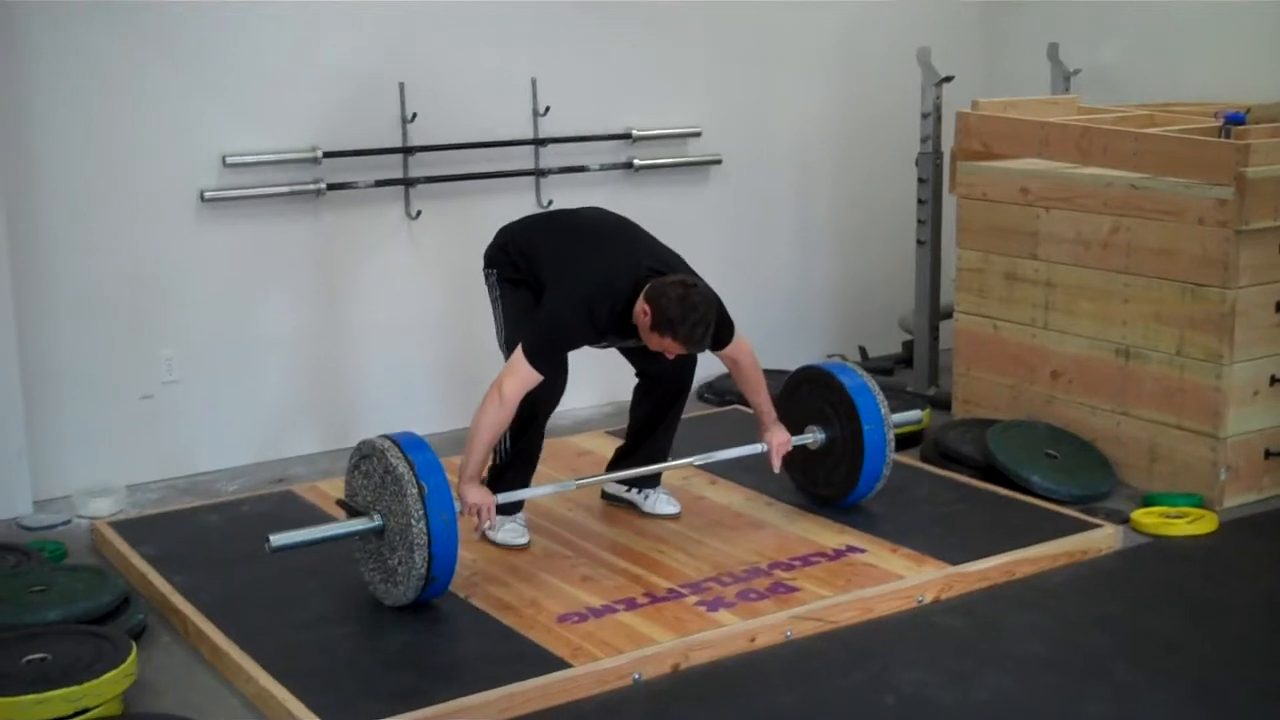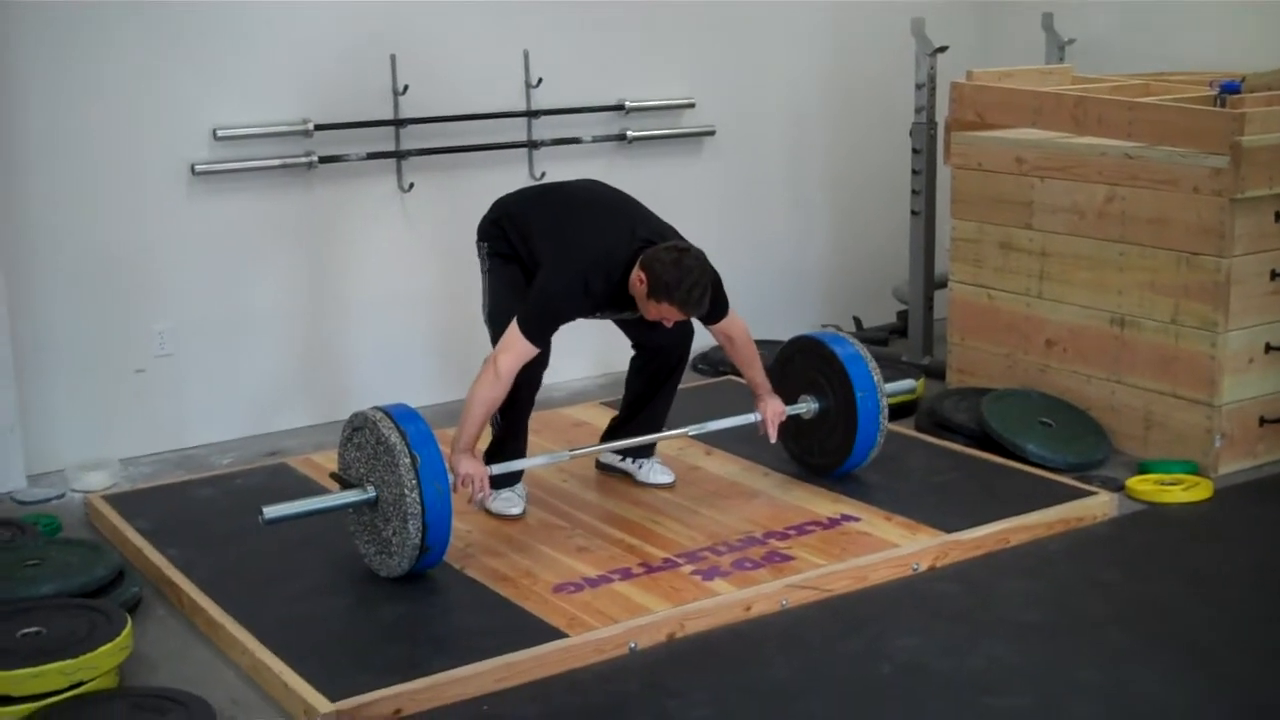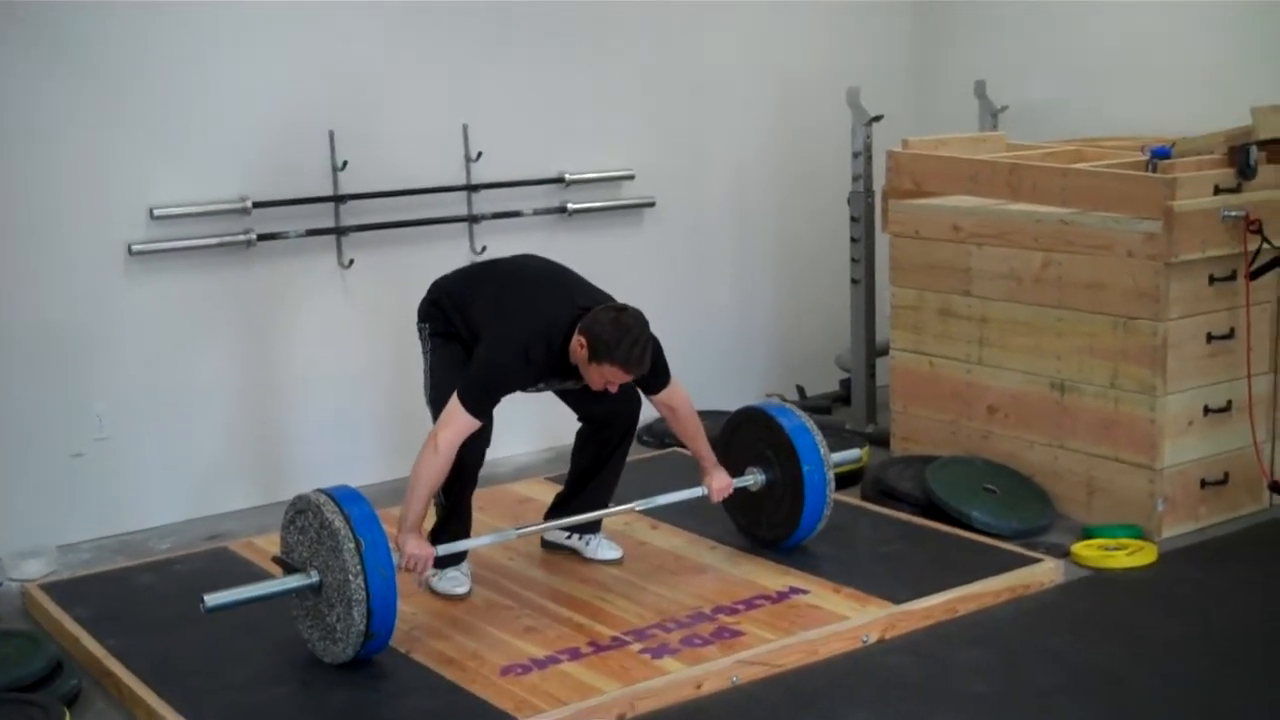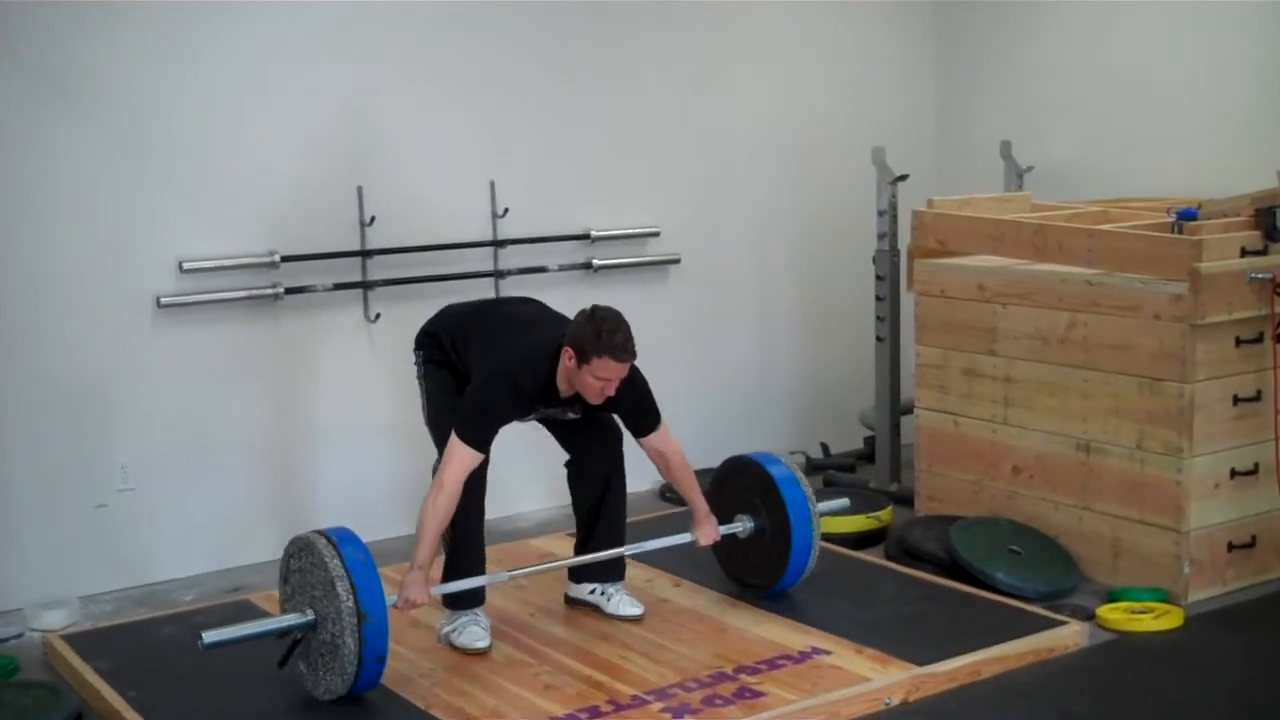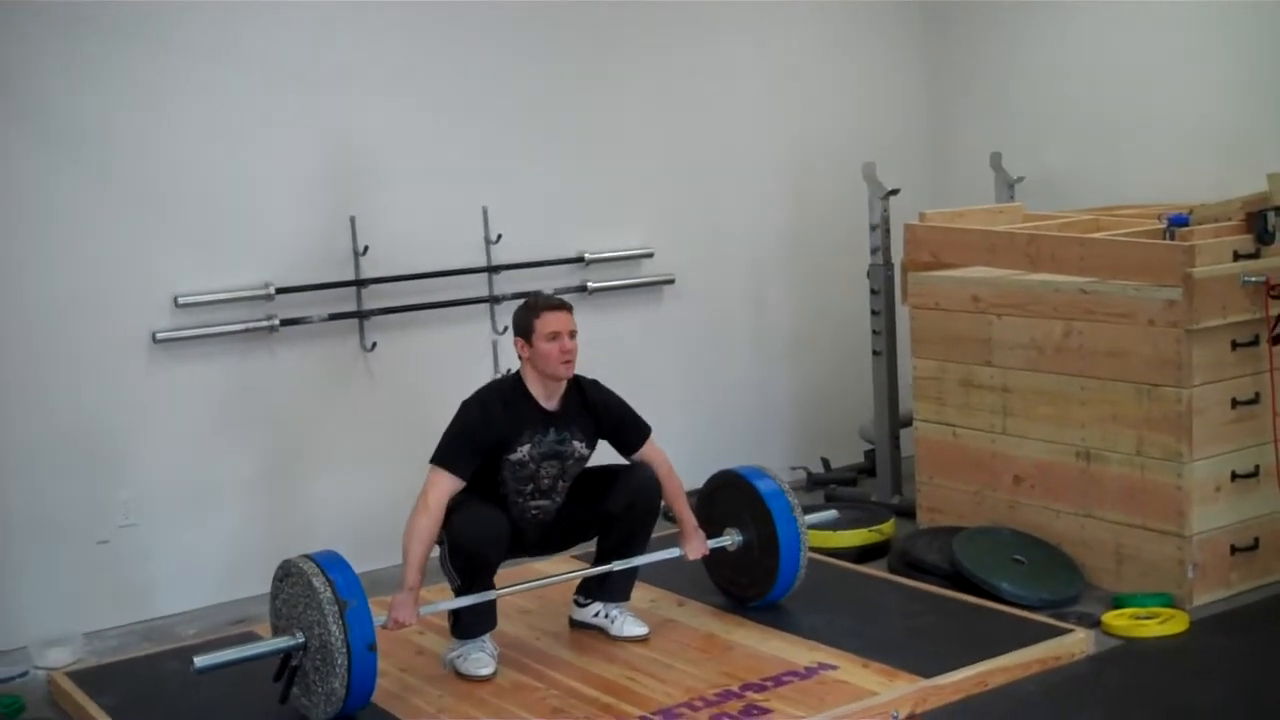
dt=1s
person 1, frame 1
left shoulder: (691, 301)
right shoulder: (584, 307)
left elbow: (738, 354)
right elbow: (507, 389)
left wrist: (769, 423)
right wrist: (469, 482)
left hip: (599, 259)
right hip: (515, 267)
left knee: (675, 370)
right knee: (542, 382)
left ankle: (631, 478)
right ankle: (500, 504)
person 1, frame 2
left shoulder: (685, 271)
right shoulder: (579, 279)
left elbow: (731, 331)
right elbow: (503, 363)
left wrist: (763, 394)
right wrist: (462, 454)
left knee: (673, 340)
right knee: (525, 359)
left ankle: (627, 448)
right ankle: (501, 476)
person 1, frame 3
left shoulder: (626, 339)
right shoulder: (518, 351)
left elbow: (672, 403)
right elbow: (444, 440)
left wrist: (710, 466)
right wrist: (409, 532)
left hip: (535, 310)
right hip: (451, 322)
left knee: (620, 410)
right knee: (468, 435)
left ankle: (572, 525)
right ankle: (445, 556)
person 1, frame 4
left shoulder: (620, 377)
right shoulder: (509, 377)
left elbow: (663, 447)
right elbow: (451, 476)
left wrist: (702, 515)
right wrist: (418, 573)
right hip: (447, 358)
left knee: (602, 444)
right knee: (470, 471)
left ankle: (593, 579)
right ankle: (463, 608)
person 1, frame 5
left shoulder: (594, 399)
right shoulder: (488, 409)
left elbow: (656, 462)
right elbow: (433, 499)
left wrist: (689, 529)
right wrist: (408, 592)
left hip: (553, 515)
right hip: (494, 519)
left knee: (641, 487)
right knee: (475, 530)
left ankle: (596, 602)
right ankle: (471, 635)
